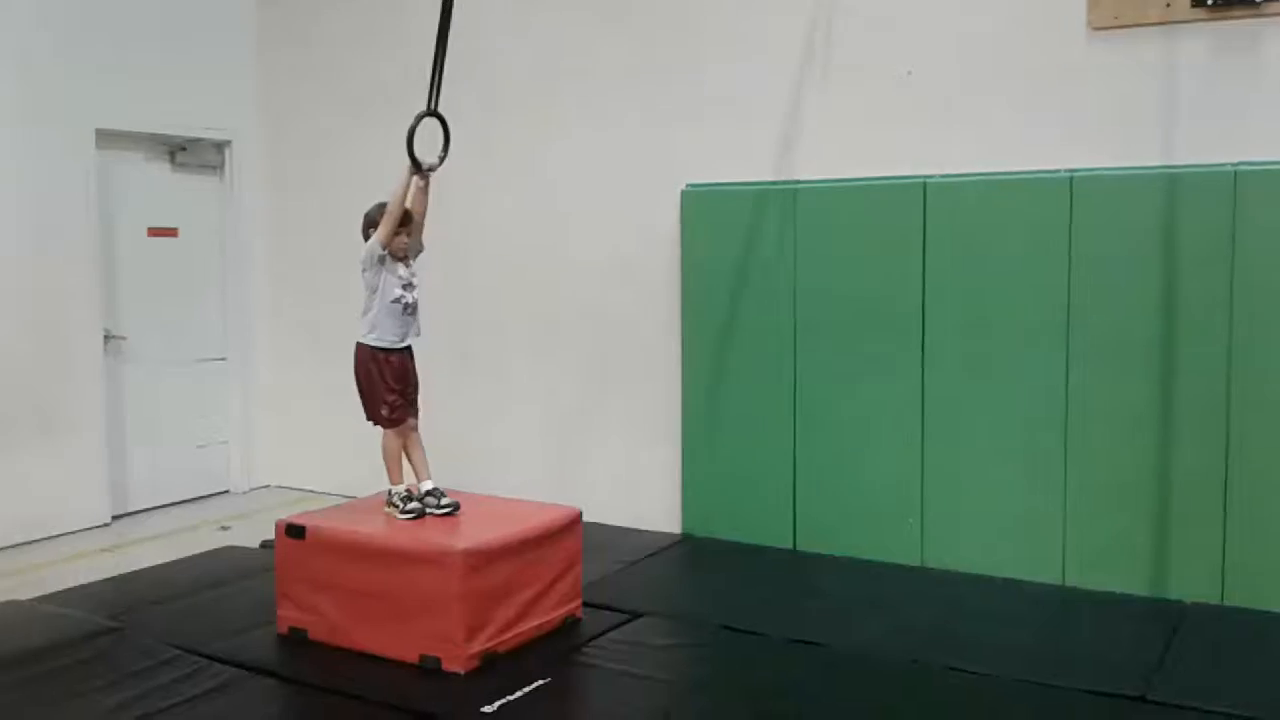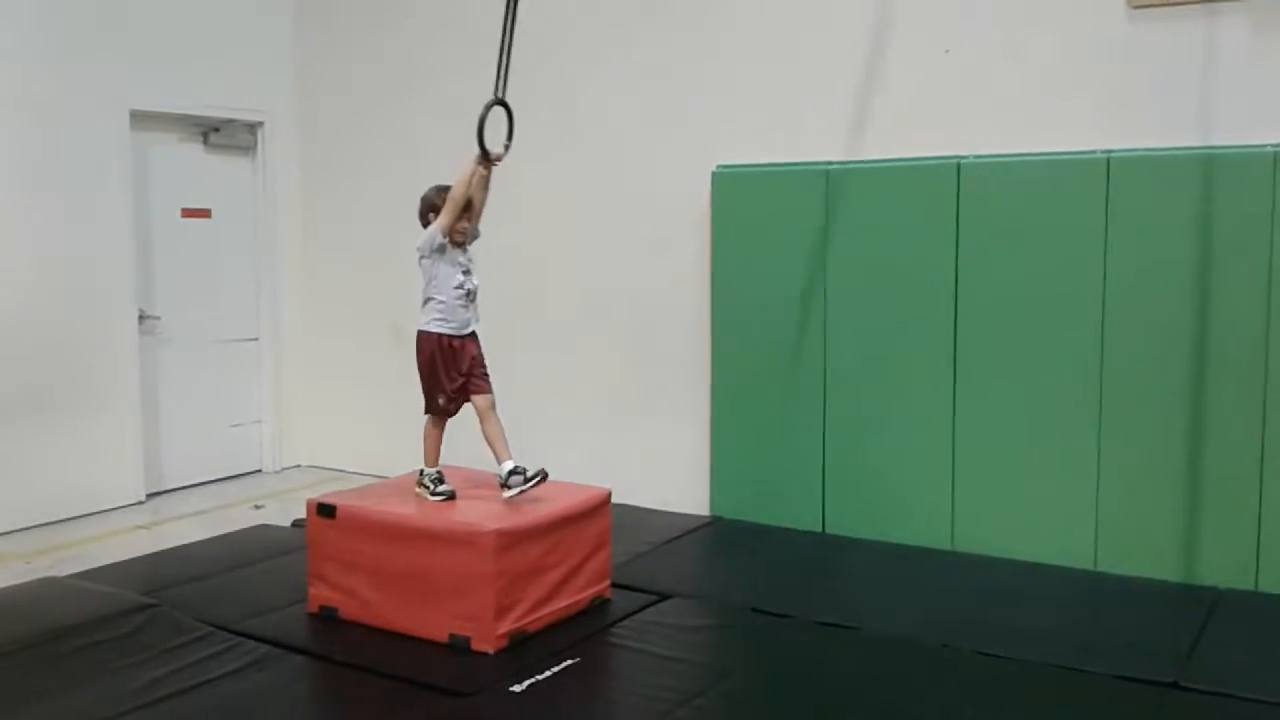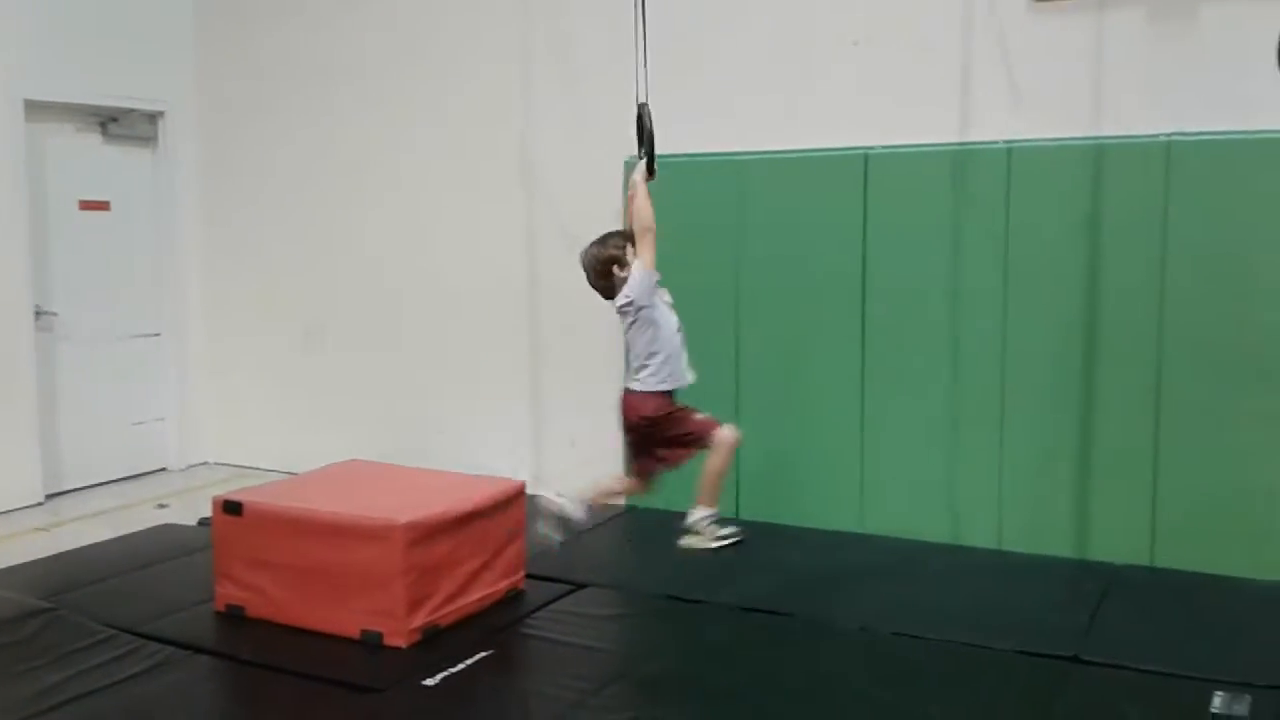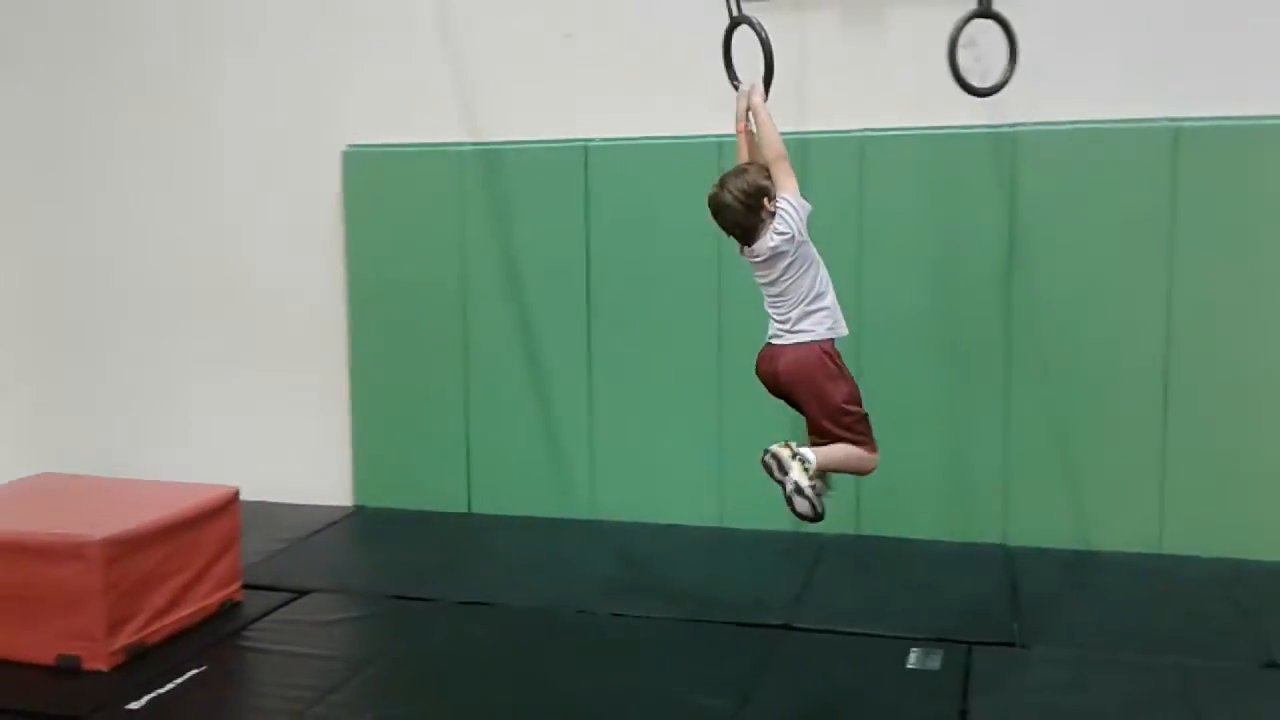
dt=1s
person 1, frame 1
left shoulder: (407, 260)
right shoulder: (373, 261)
left elbow: (418, 218)
right elbow: (391, 215)
left wrist: (423, 181)
right wrist: (407, 175)
left hip: (402, 352)
right hip: (375, 353)
left knee: (410, 425)
right knee: (394, 425)
left ankle: (427, 490)
right ankle: (397, 494)
person 1, frame 2
left shoulder: (463, 245)
right shoulder: (431, 246)
left elbow: (476, 205)
right elbow: (455, 201)
left wrist: (486, 169)
right wrist: (475, 165)
left hip: (466, 339)
right hip: (436, 339)
left knee: (486, 404)
right knee: (440, 411)
left ankle: (509, 473)
right ankle: (429, 475)
person 1, frame 3
left shoulder: (639, 295)
right shoulder: (638, 294)
left elbow: (637, 236)
right elbow: (646, 234)
left wrist: (638, 187)
right wrist: (638, 184)
left hip: (645, 400)
right hip: (650, 404)
left knee: (638, 480)
right knee: (725, 438)
left ankle: (570, 506)
right ankle: (701, 521)
person 1, frame 4
left shoulder: (747, 243)
right shoulder: (786, 232)
left elbow: (748, 172)
right elbow: (777, 161)
left wrist: (743, 116)
right wrist: (758, 106)
left hip: (771, 359)
right hip: (808, 356)
right knee: (865, 457)
left ankle: (805, 459)
right ankle: (799, 459)
